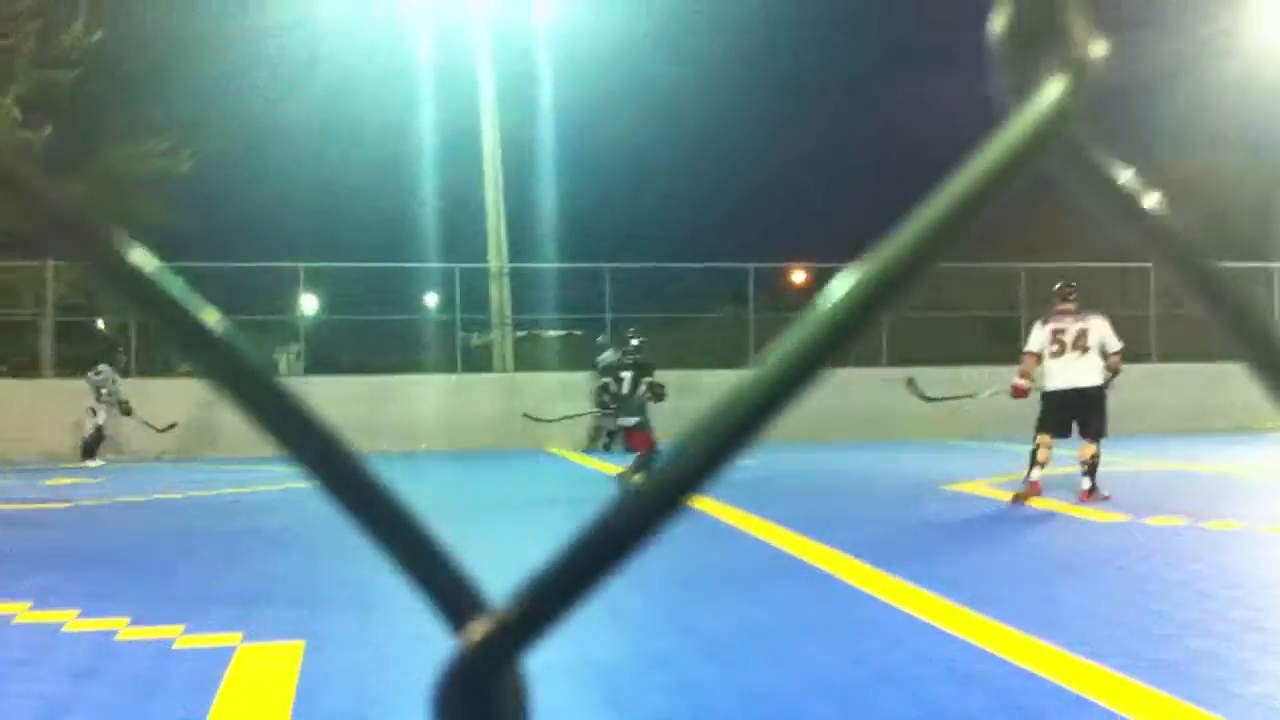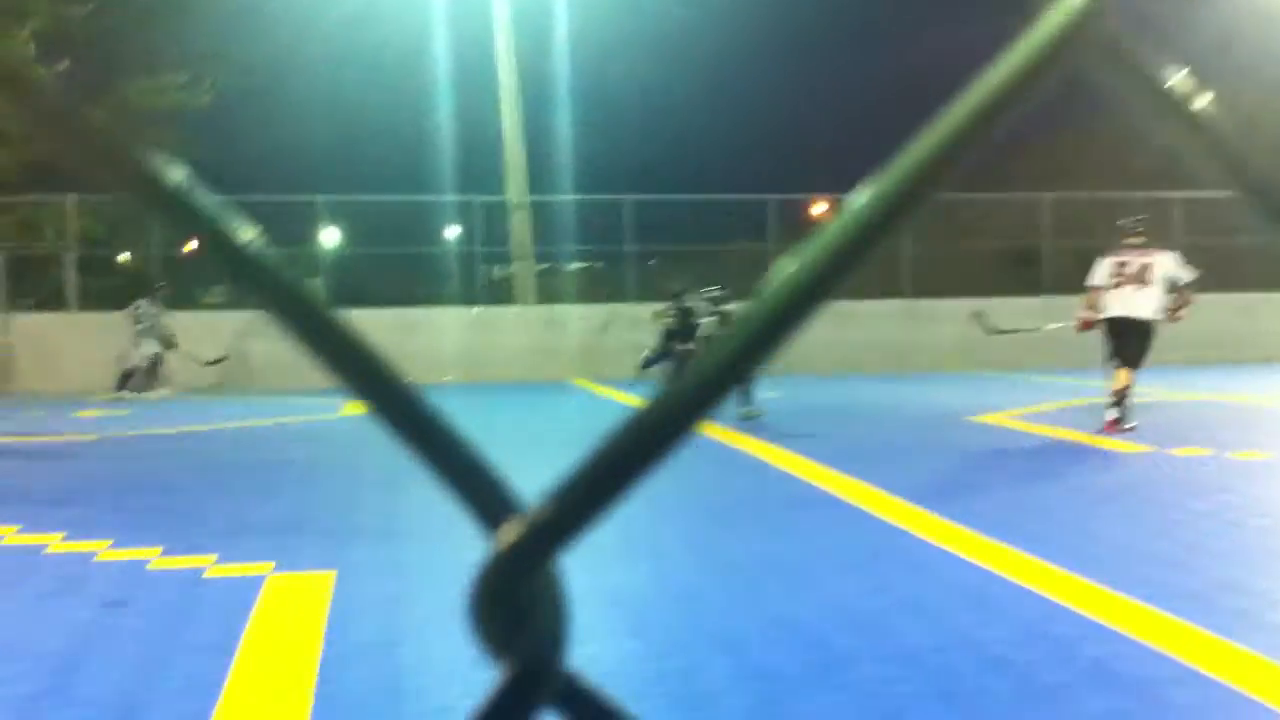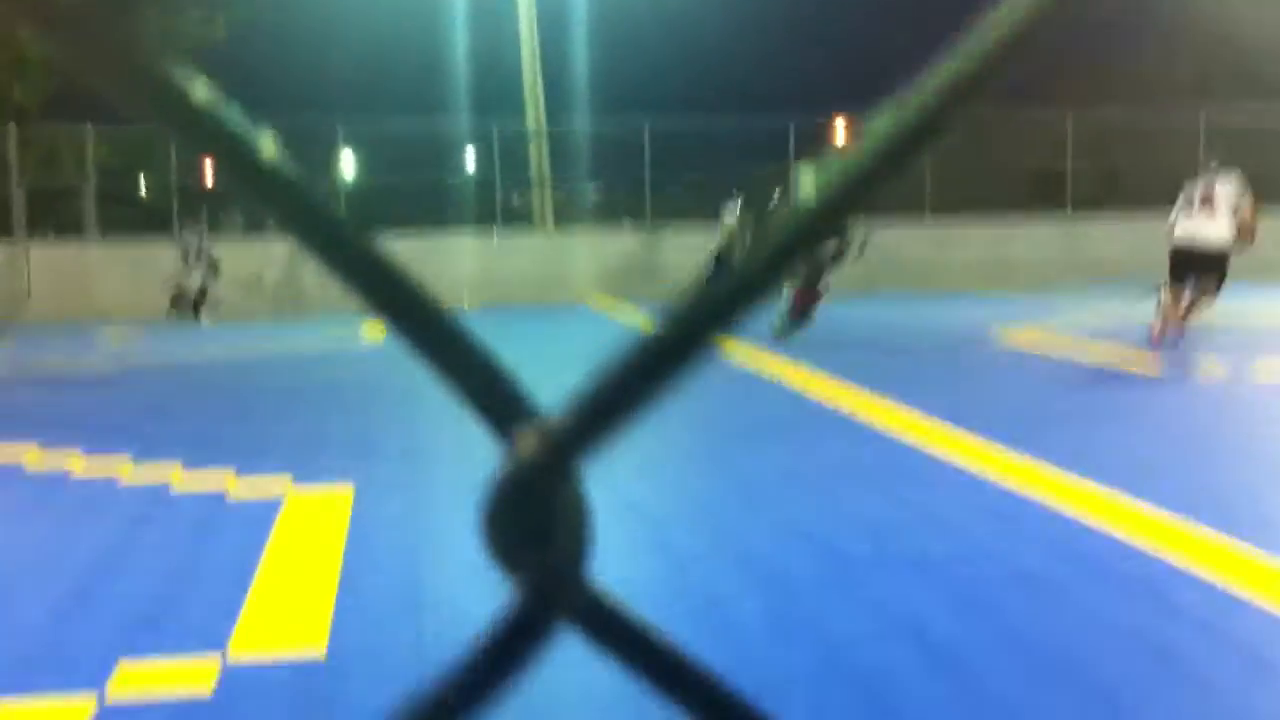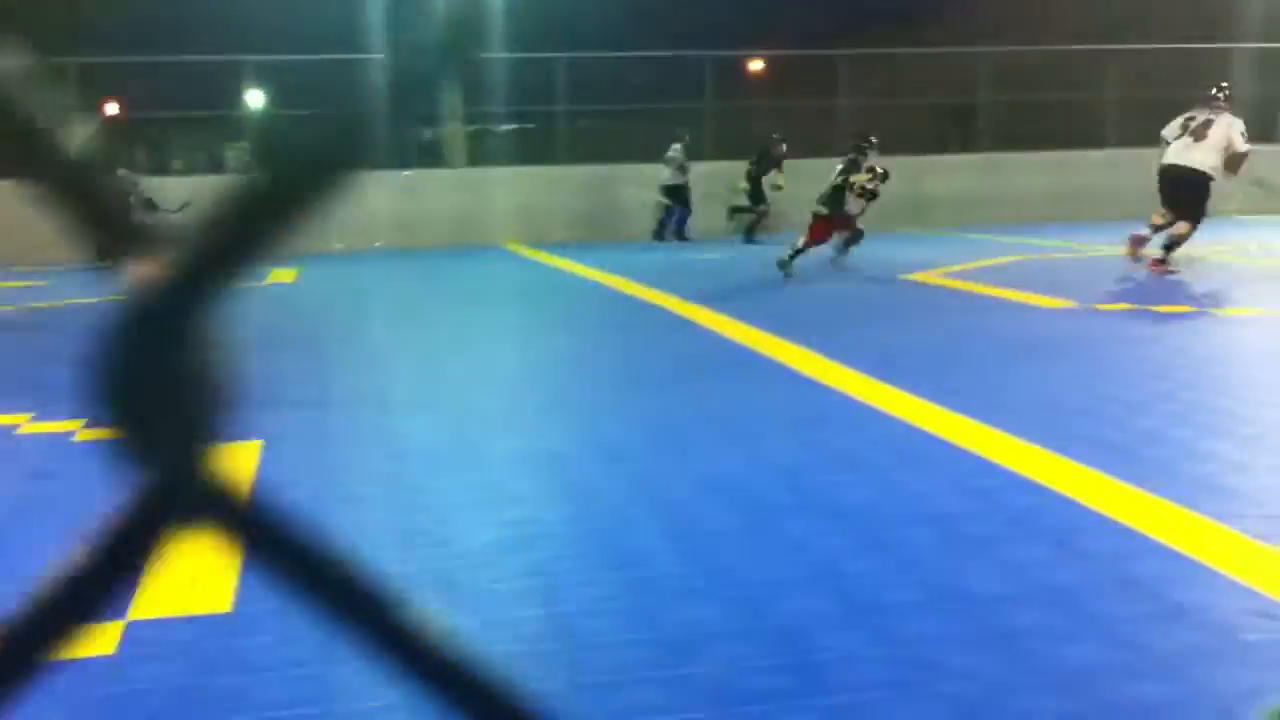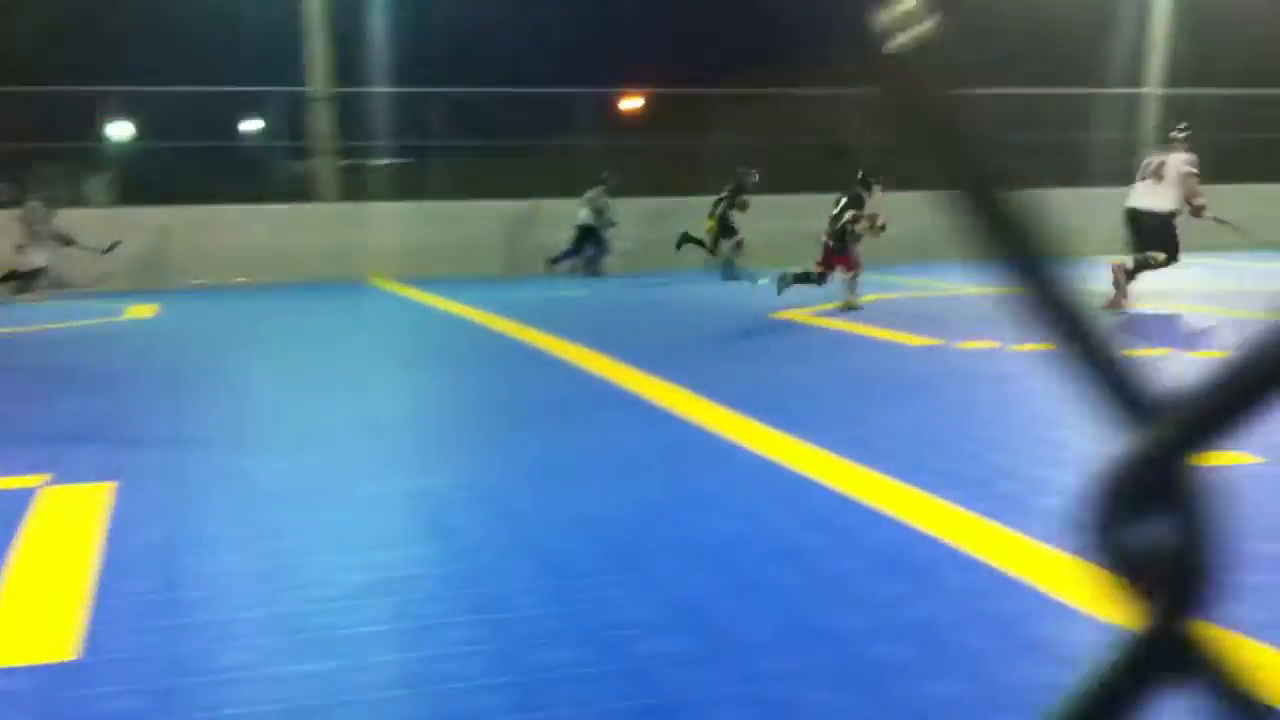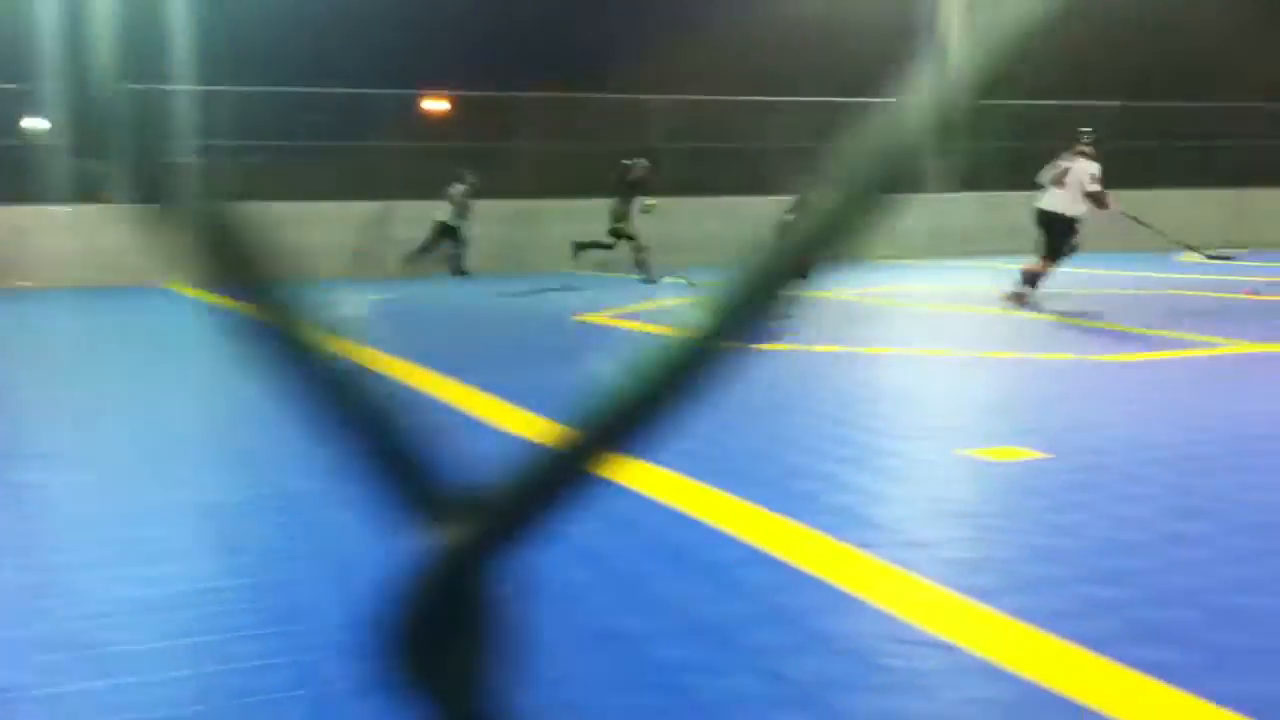
dt=0.3s
person 1, frame 1
left shoulder: (1043, 325)
right shoulder: (1097, 321)
left elbow: (1031, 355)
right elbow: (1115, 353)
left wrist: (1022, 381)
right wrist: (1108, 375)
left hip: (1055, 389)
right hip: (1090, 388)
left knee: (1045, 435)
right knee: (1090, 438)
left ankle: (1032, 481)
right ankle: (1088, 488)
person 1, frame 2
left shoulder: (1109, 257)
right shoulder: (1163, 257)
left elbow: (1095, 288)
right elbow: (1186, 281)
left wrist: (1087, 314)
right wrist: (1179, 307)
left hip: (1112, 316)
right hip: (1141, 318)
left knee: (1119, 362)
right knee: (1126, 366)
left ankle: (1115, 411)
right ankle: (1114, 418)
person 1, frame 3
left shoulder: (1189, 189)
right shoulder: (1231, 182)
left elbow: (1173, 223)
right elbow: (1245, 203)
right wrist: (1247, 232)
left hip: (1183, 242)
right hip: (1216, 245)
left knee: (1175, 284)
right knee: (1209, 285)
left ankle: (1160, 326)
right ankle: (1179, 319)
person 1, frame 4
left shoulder: (1191, 114)
right shoulder: (1232, 121)
left elbow: (1166, 138)
right elbow: (1241, 153)
right wrist: (1231, 167)
left hip: (1169, 168)
right hip: (1198, 174)
left knee: (1171, 210)
right knee: (1189, 219)
left ankle: (1142, 237)
right ankle: (1161, 259)
person 1, frame 5
left shoulder: (1154, 156)
right shoulder: (1186, 157)
right elbow: (1189, 178)
right wrist: (1198, 205)
left hip: (1134, 208)
right hip: (1158, 213)
left knee: (1142, 253)
right knee: (1169, 255)
left ankle: (1119, 295)
right ankle: (1125, 270)
person 1, frame 6
left shoulder: (1062, 159)
right shoulder: (1090, 166)
left elbow: (1043, 180)
right elbow: (1094, 194)
right wrist: (1105, 203)
left hip: (1045, 211)
right hip: (1061, 217)
left knee: (1067, 246)
right knee: (1049, 257)
right ankle: (1023, 291)
